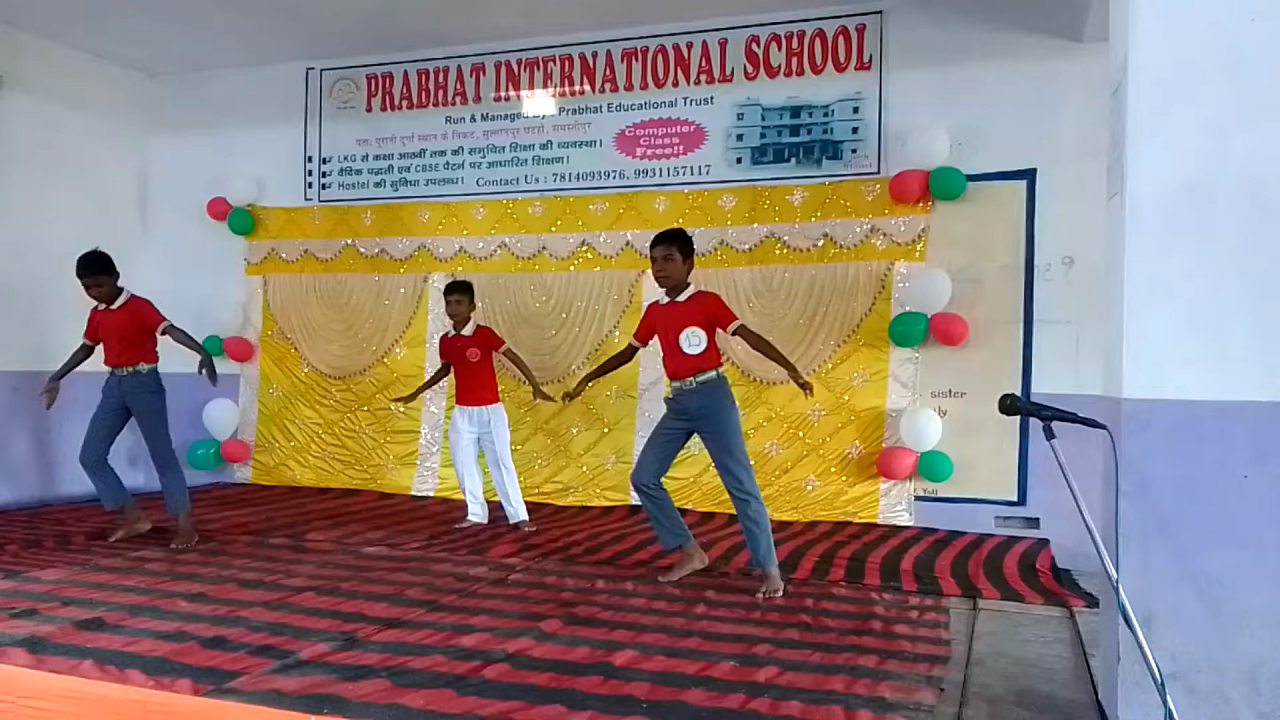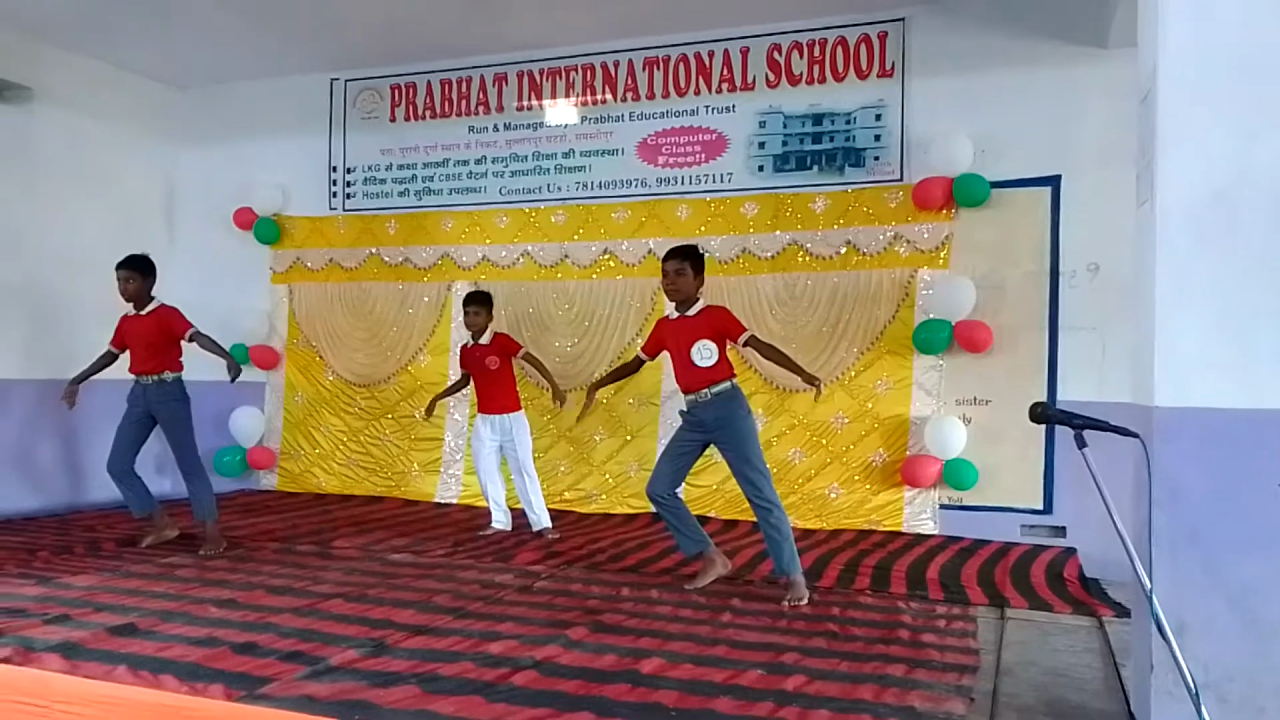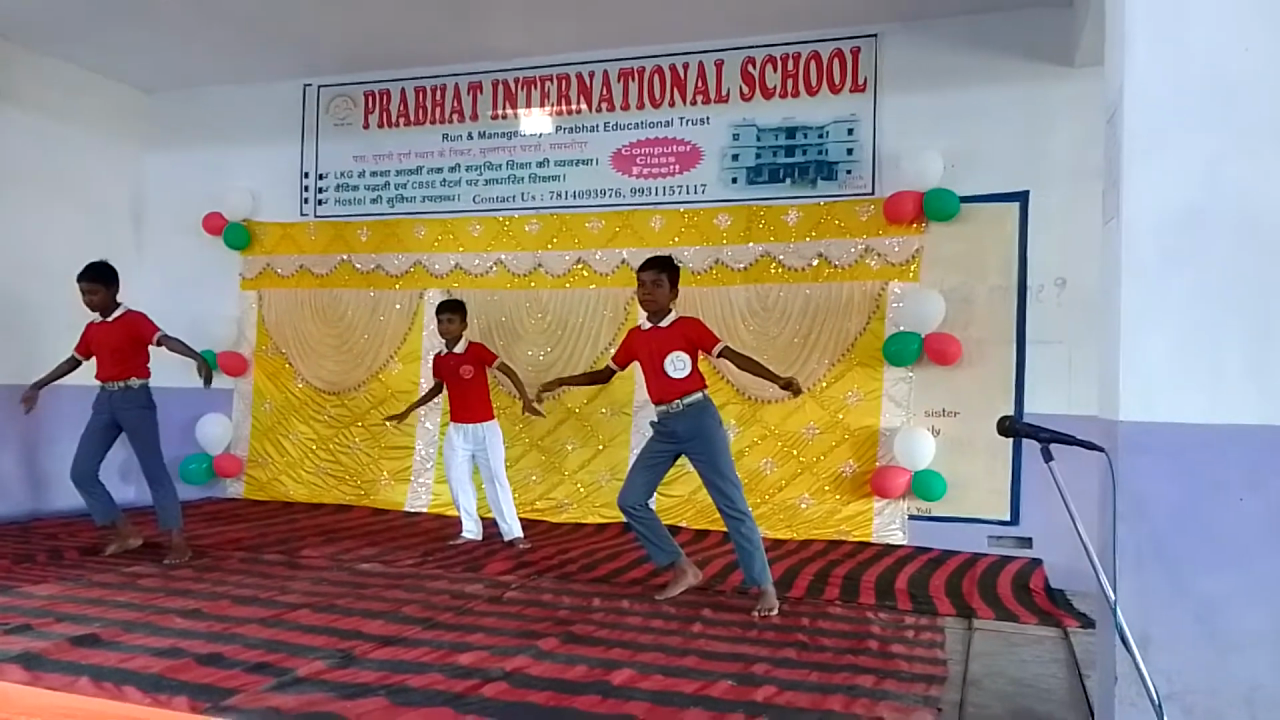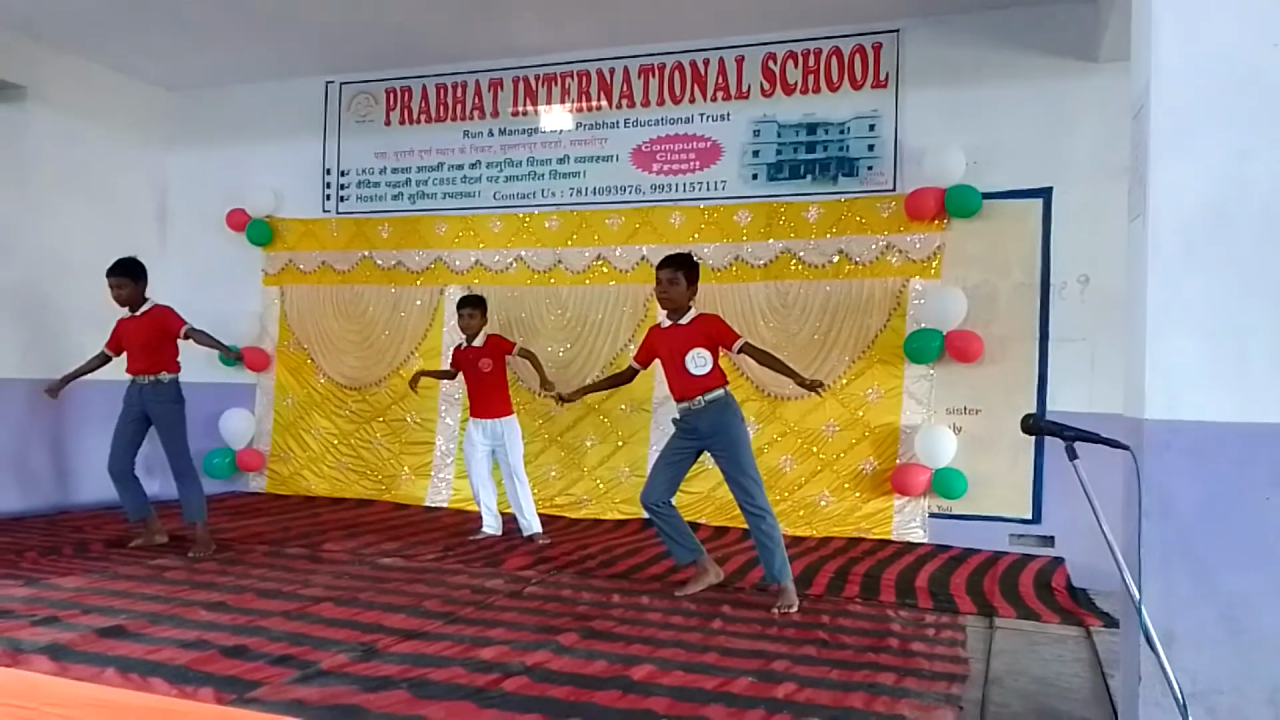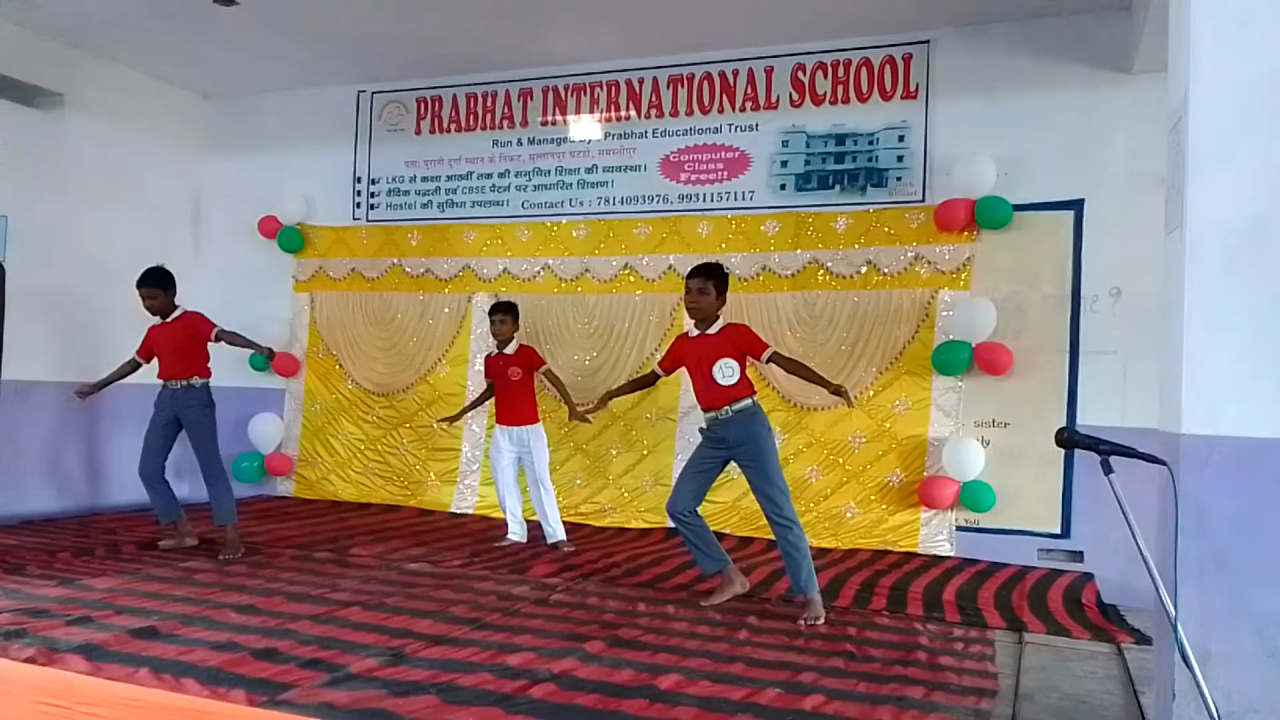
dt=1s
person 1, frame 1
left shoulder: (708, 302)
right shoulder: (654, 311)
left elbow: (749, 336)
right elbow: (628, 352)
left wrist: (792, 370)
right wrist: (586, 380)
left hip: (712, 397)
right hip: (678, 402)
left knee: (741, 484)
right knee: (643, 477)
left ankle: (770, 569)
right ankle: (690, 552)
person 1, frame 2
left shoulder: (717, 315)
right shoulder: (663, 327)
left elbow: (759, 346)
right elbow: (635, 364)
left wrist: (803, 374)
right wrist: (595, 386)
left hip: (728, 407)
right hip: (693, 415)
left knee: (760, 493)
right knee: (659, 489)
left ankle: (794, 577)
right ankle: (712, 559)
person 1, frame 3
left shoulder: (690, 327)
right shoulder: (635, 337)
left elbow: (734, 357)
right elbow: (605, 374)
left wrist: (778, 380)
right wrist: (562, 382)
left hip: (699, 419)
right hip: (664, 426)
left knee: (732, 504)
right knee: (630, 500)
left ankle: (765, 587)
right ankle: (682, 569)
person 1, frame 4
left shoulder: (710, 324)
right shoulder: (655, 335)
left elbow: (754, 352)
right elbow: (628, 375)
left wrist: (798, 378)
right wrist: (581, 391)
left hip: (721, 415)
right hip: (686, 424)
left knee: (753, 501)
right knee: (653, 497)
left ankle: (785, 584)
right ankle: (705, 567)
person 1, frame 5
left shoulder: (737, 333)
right shoulder: (682, 343)
left elbow: (783, 362)
right elbow: (651, 377)
left wrist: (829, 386)
right wrist: (609, 396)
left hip: (748, 425)
right hip: (713, 432)
left knee: (779, 511)
right knee: (679, 506)
left ankle: (811, 595)
right ankle: (730, 577)
person 2, frame 1
left shoulder: (139, 307)
right shoulder: (96, 314)
left elbow: (171, 330)
right elbow: (86, 348)
left wrist: (203, 353)
right wrist: (56, 378)
left hip: (144, 383)
right hip: (114, 385)
left knee: (162, 455)
right knee: (90, 456)
left ankle: (185, 524)
right ankle: (133, 517)
person 2, frame 2
left shoulder: (167, 315)
right shoulder: (125, 321)
left elbow: (197, 337)
right elbow: (110, 355)
left wrist: (228, 358)
right wrist: (76, 381)
left hip: (168, 392)
right hip: (139, 394)
left knee: (189, 463)
right knee: (118, 465)
left ankle: (212, 531)
right ankle: (162, 524)
person 2, frame 3
left shoulder: (135, 320)
right shoulder: (92, 329)
left elbow: (166, 341)
right elbow: (73, 361)
left wrist: (198, 358)
right wrist: (37, 387)
left hip: (134, 399)
right hip: (105, 401)
left knee: (154, 470)
right knee: (81, 472)
left ankle: (178, 541)
right ankle: (125, 533)
person 2, frame 4
left shoulder: (163, 315)
right shoulder: (122, 325)
left elbow: (193, 333)
right elbow: (103, 357)
left wrist: (225, 349)
right wrist: (65, 380)
left hip: (163, 392)
right hip: (135, 394)
left knee: (180, 464)
right knee: (118, 465)
left ankle: (203, 535)
right ankle: (153, 529)
person 2, frame 5
left shoulder: (193, 320)
right shoulder: (153, 332)
left elbow: (223, 335)
right elbow: (134, 363)
left wrist: (258, 347)
right wrist: (97, 385)
left hip: (194, 397)
right hip: (166, 398)
left knee: (211, 467)
right knee: (149, 469)
left ankle: (233, 537)
right ankle: (184, 532)
person 3, frame 1
left shoulder: (484, 334)
right shoulder: (445, 340)
left elbow: (513, 357)
left wrist: (535, 386)
right wrist: (416, 392)
left hip: (490, 411)
right hip: (462, 413)
left knee: (501, 463)
right knee: (464, 465)
left ankle: (519, 516)
right ankle: (476, 513)
person 3, frame 2
left shoulder: (502, 341)
right shoulder: (465, 350)
left elbow: (533, 361)
left wrist: (555, 387)
right wrist: (436, 398)
left hip: (512, 418)
right hip: (484, 422)
left knee: (524, 470)
right knee: (486, 472)
left ankle: (542, 523)
right ankle: (499, 521)
person 3, frame 3
left shoulder: (477, 350)
right shoulder: (439, 359)
left elbow: (508, 370)
left wrist: (526, 399)
right wrist: (409, 409)
left hip: (485, 428)
right hip: (457, 430)
left knee: (496, 480)
right knee: (458, 482)
left ankle: (513, 533)
right ankle: (471, 530)
person 3, frame 4
left shoulder: (496, 342)
right shoulder: (459, 352)
left elbow: (528, 354)
right elbow: (451, 374)
left wrist: (544, 378)
right wrist: (423, 373)
left hip: (504, 422)
right hip: (476, 425)
left knee: (515, 475)
right knee: (478, 476)
left ankle: (533, 528)
right ankle: (490, 526)
person 3, frame 5
left shoulder: (527, 353)
right shoulder: (490, 359)
left elbow: (552, 378)
left wrist: (572, 407)
right wrist: (462, 412)
left hip: (530, 430)
right hip: (502, 433)
left knee: (540, 482)
right knee: (505, 484)
left ankle: (557, 536)
right ankle: (516, 532)
